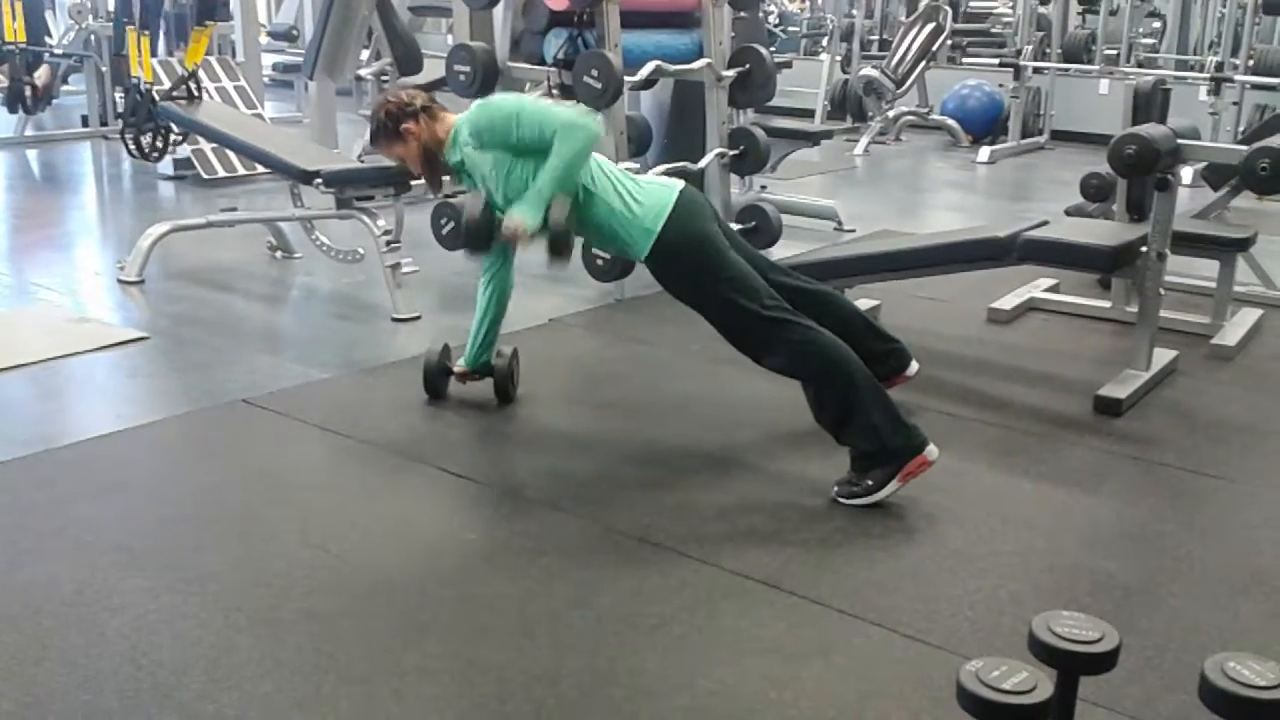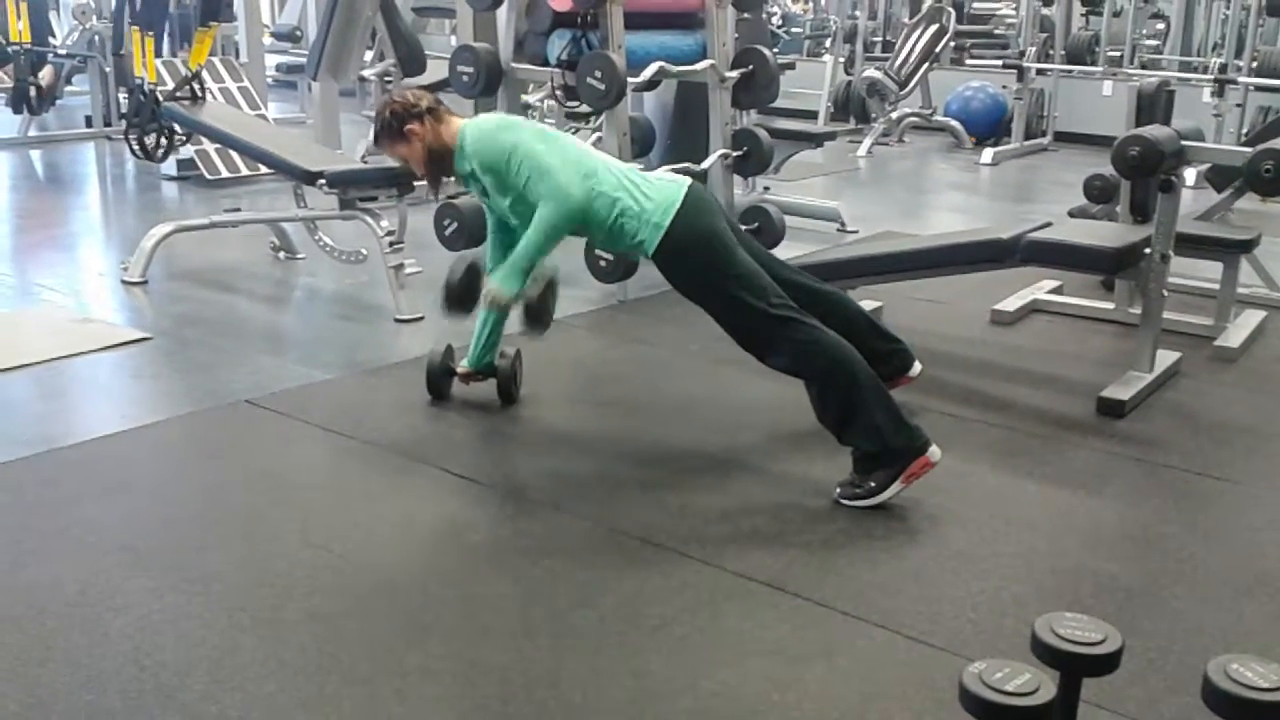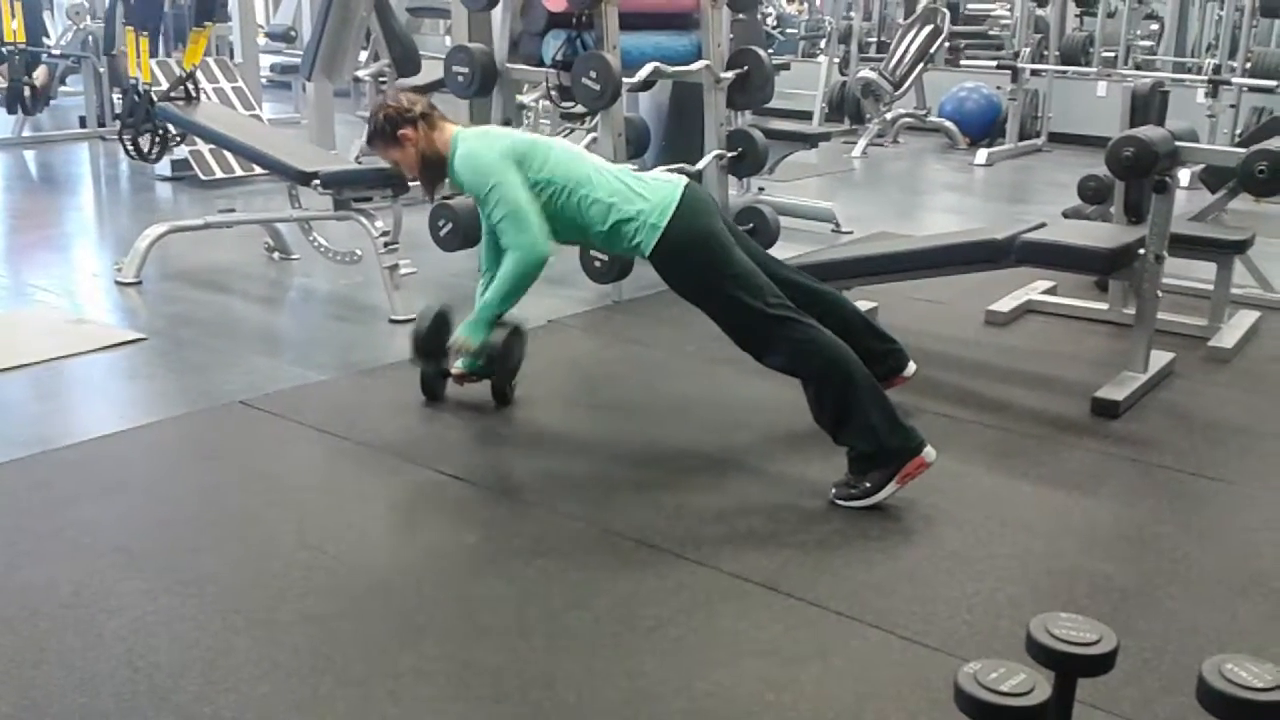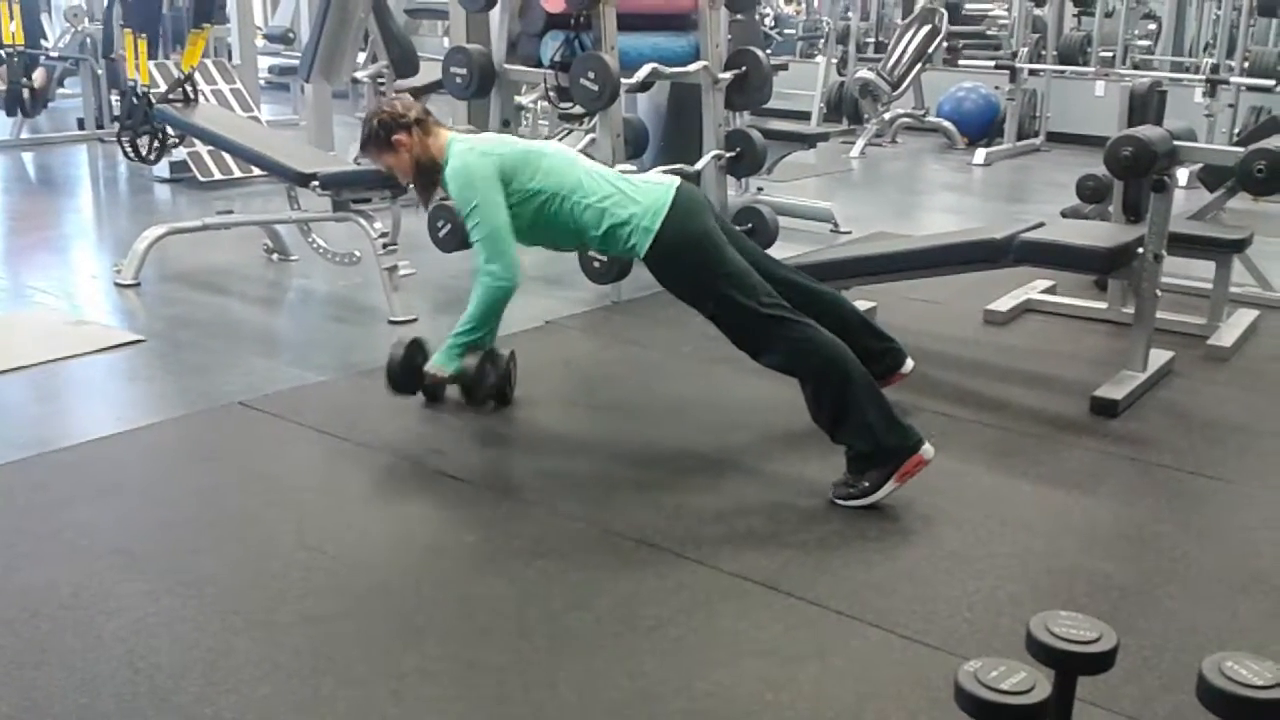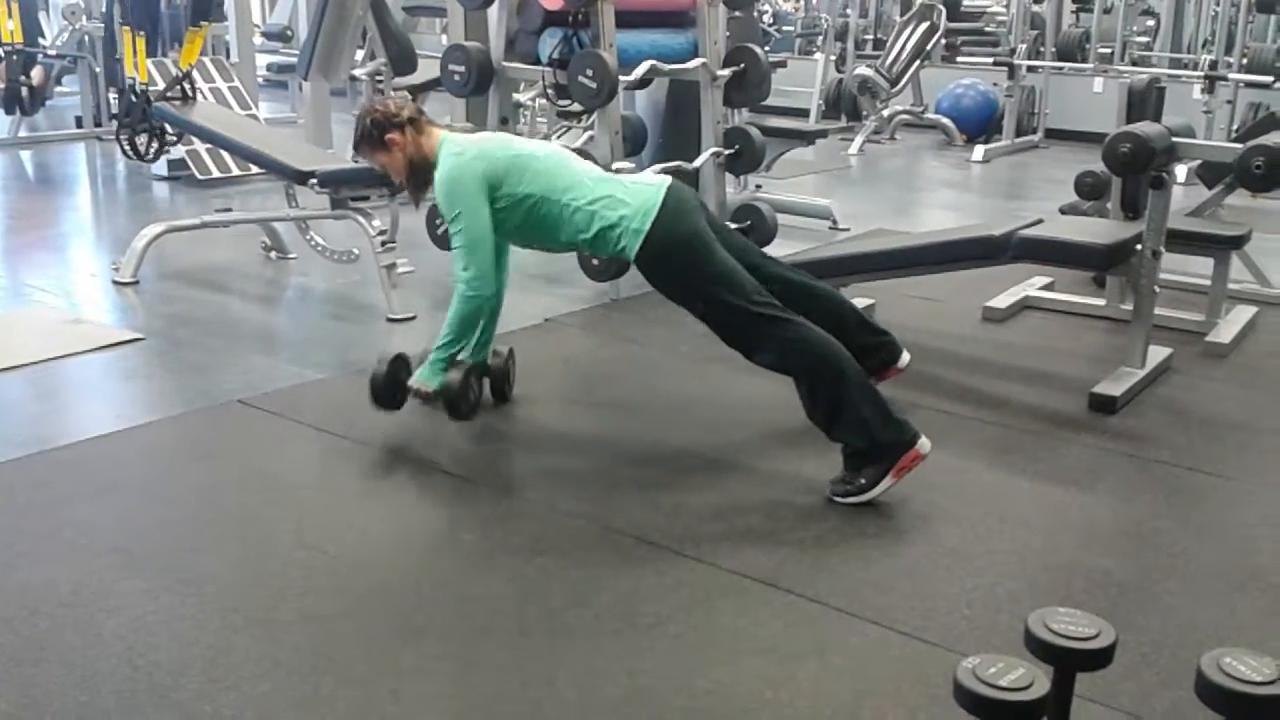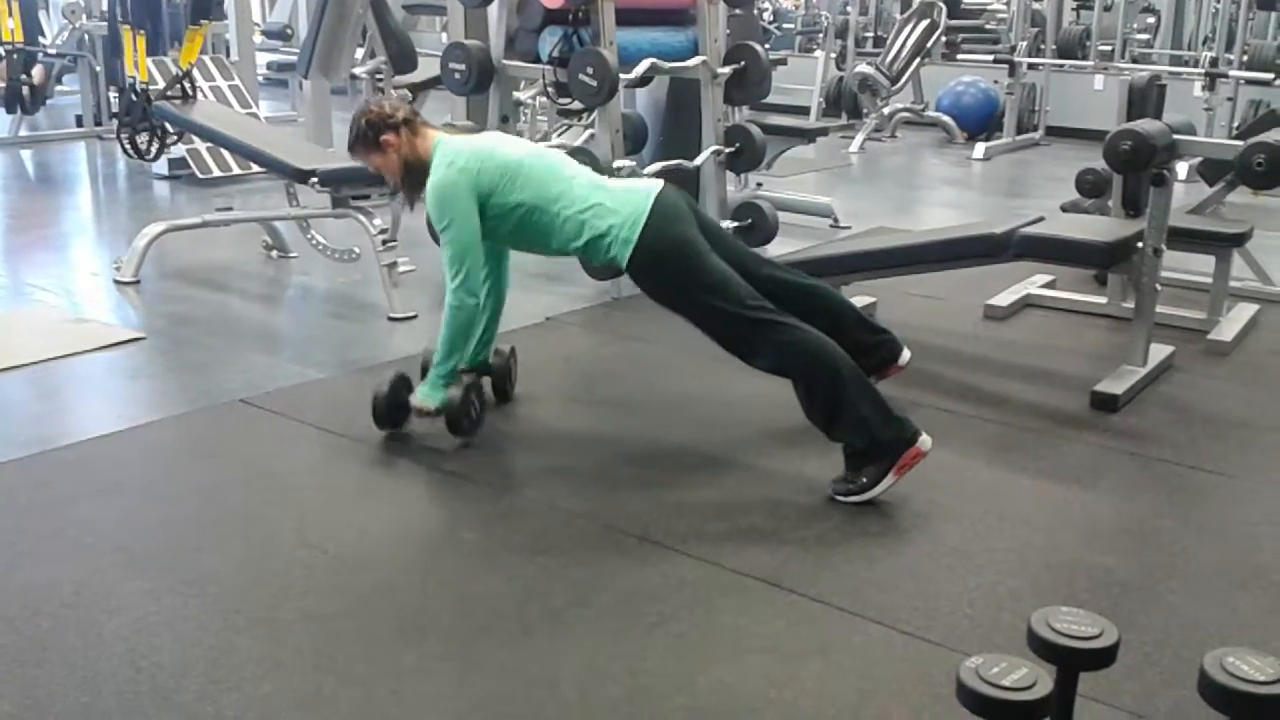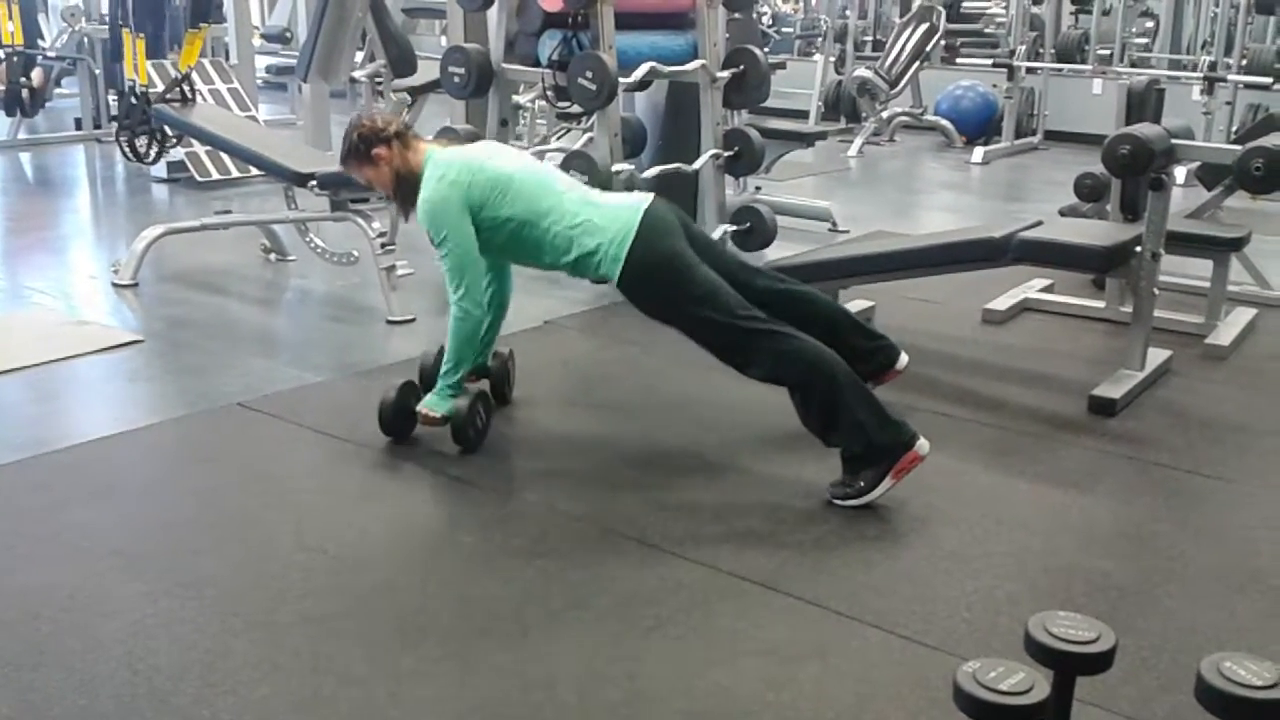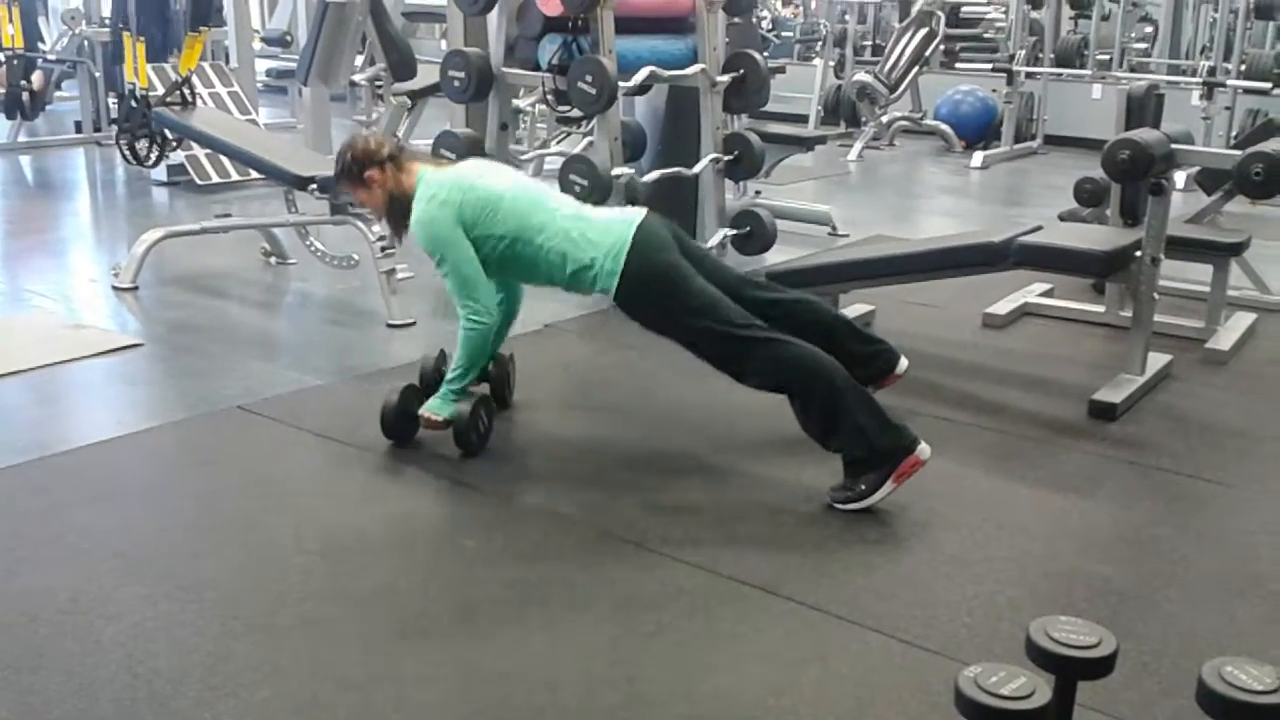
dt=0.1s
person 1, frame 1
left shoulder: (481, 122)
right shoulder: (473, 166)
left elbow: (582, 124)
right elbow: (498, 260)
left wrist: (533, 208)
right wrist: (476, 356)
left hip: (664, 227)
right hip: (670, 212)
left knee: (777, 329)
right knee: (783, 289)
left ankle: (894, 449)
right ankle: (887, 361)
person 1, frame 2
left shoulder: (486, 137)
right shoulder: (479, 169)
left elbow: (569, 195)
right elbow: (500, 255)
left wrist: (512, 278)
right wrist: (480, 357)
left hip: (669, 221)
right hip: (675, 209)
left knee: (782, 329)
right knee: (788, 288)
left ankle: (896, 451)
right ankle: (890, 362)
person 1, frame 3
left shoulder: (475, 157)
right shoulder: (481, 152)
left elbow: (530, 252)
right elbow: (497, 257)
left wrist: (476, 329)
right wrist: (480, 355)
left hip: (667, 227)
right hip: (675, 203)
left knee: (780, 329)
right knee: (783, 289)
left ankle: (891, 451)
right ankle: (886, 361)
person 1, frame 4
left shoulder: (467, 167)
right shoulder: (476, 154)
left elbow: (500, 277)
right elbow: (494, 264)
left wrist: (451, 352)
right wrist: (476, 358)
left hip: (661, 229)
right hip: (670, 203)
left knee: (776, 329)
right knee: (779, 288)
left ankle: (889, 450)
right ankle: (883, 360)
person 1, frame 5
left shoulder: (454, 175)
right shoulder: (475, 150)
left elbow: (477, 281)
right elbow: (493, 264)
left wrist: (434, 368)
right wrist: (477, 354)
left hip: (651, 231)
right hip: (662, 199)
left knee: (768, 326)
right knee: (775, 283)
left ankle: (885, 445)
right ankle: (879, 354)
person 1, frame 6
left shoulder: (446, 181)
right shoulder: (473, 148)
left elbow: (466, 290)
right elbow: (492, 268)
left wrist: (437, 383)
right wrist: (477, 356)
left hip: (643, 237)
right hip: (655, 203)
left knee: (764, 330)
right knee: (772, 285)
left ankle: (886, 443)
right ankle: (879, 353)
person 1, frame 7
left shoulder: (437, 196)
right shoulder: (469, 155)
left elbow: (469, 301)
right elbow: (495, 273)
left wrist: (445, 391)
right wrist: (475, 361)
left hip: (633, 256)
right hip: (645, 216)
left knee: (759, 339)
right knee: (763, 291)
left ankle: (884, 448)
right ankle: (877, 357)
person 1, frame 8
left shoulder: (431, 214)
right shoulder: (464, 172)
left elbow: (479, 312)
right elbow: (504, 288)
left wrist: (449, 395)
right wrist: (478, 366)
left hip: (629, 269)
right hip: (640, 230)
left knee: (757, 347)
right knee: (762, 300)
left ankle: (885, 452)
right ankle: (876, 363)
